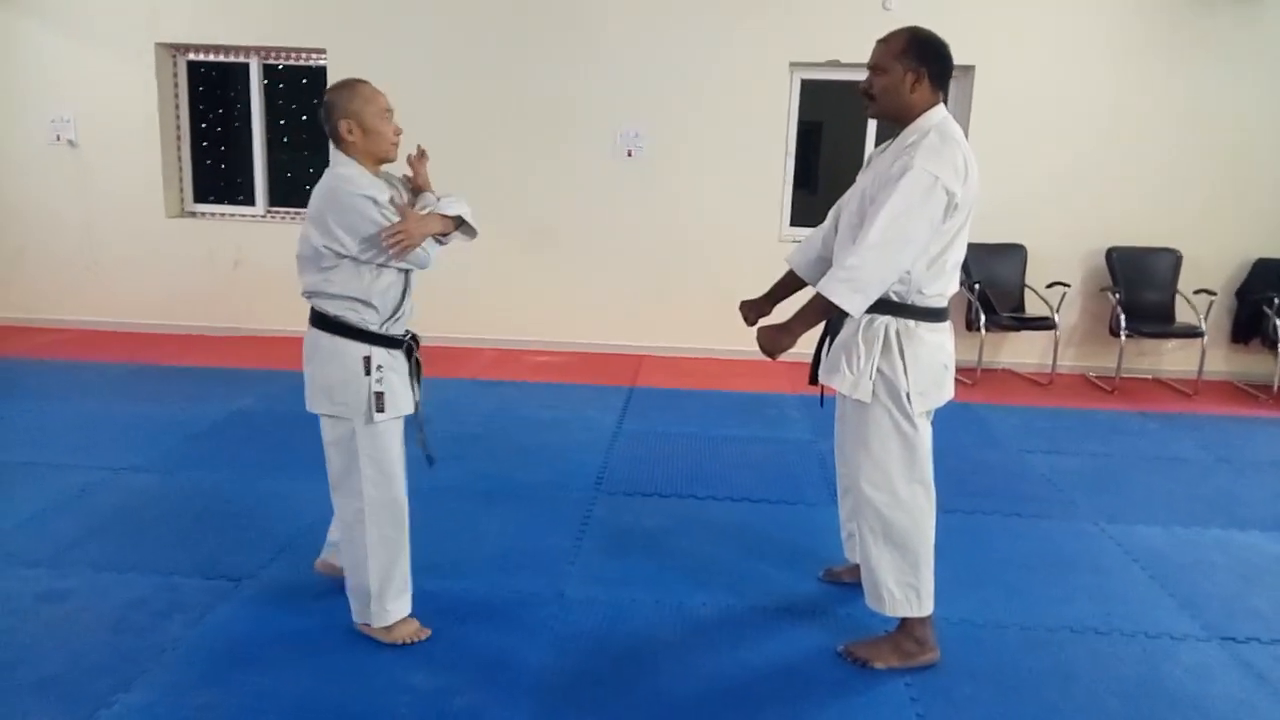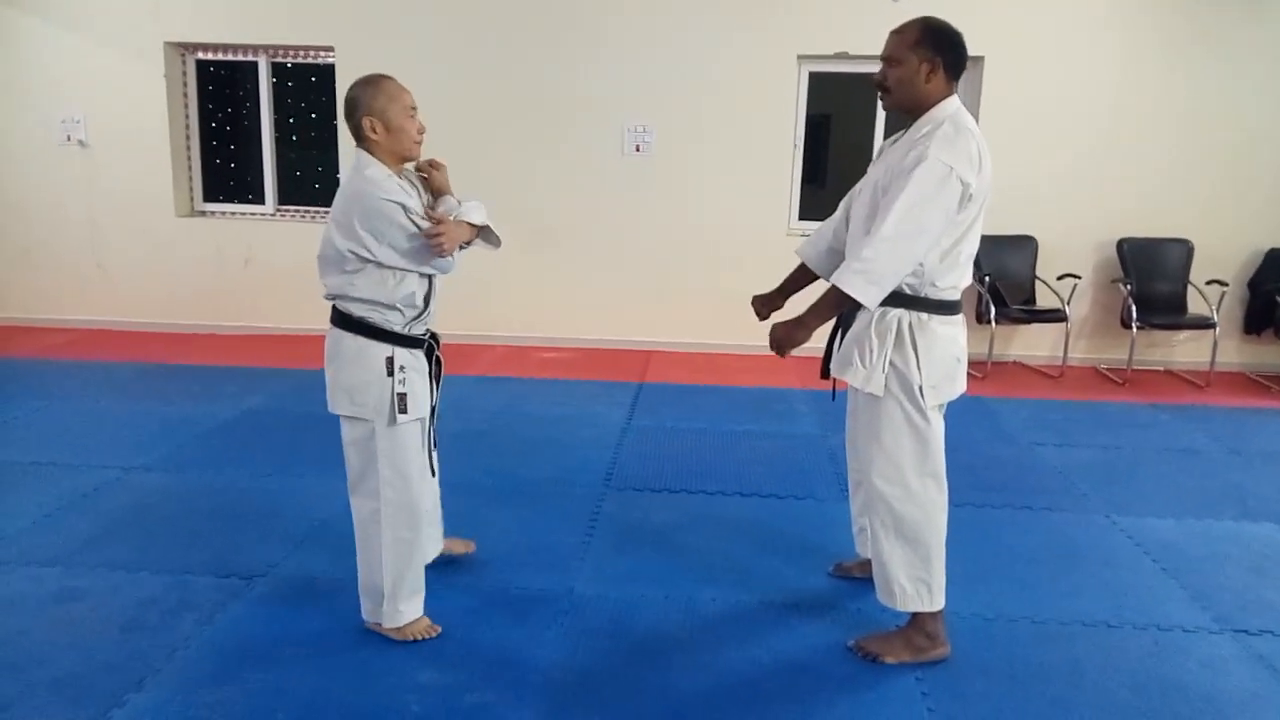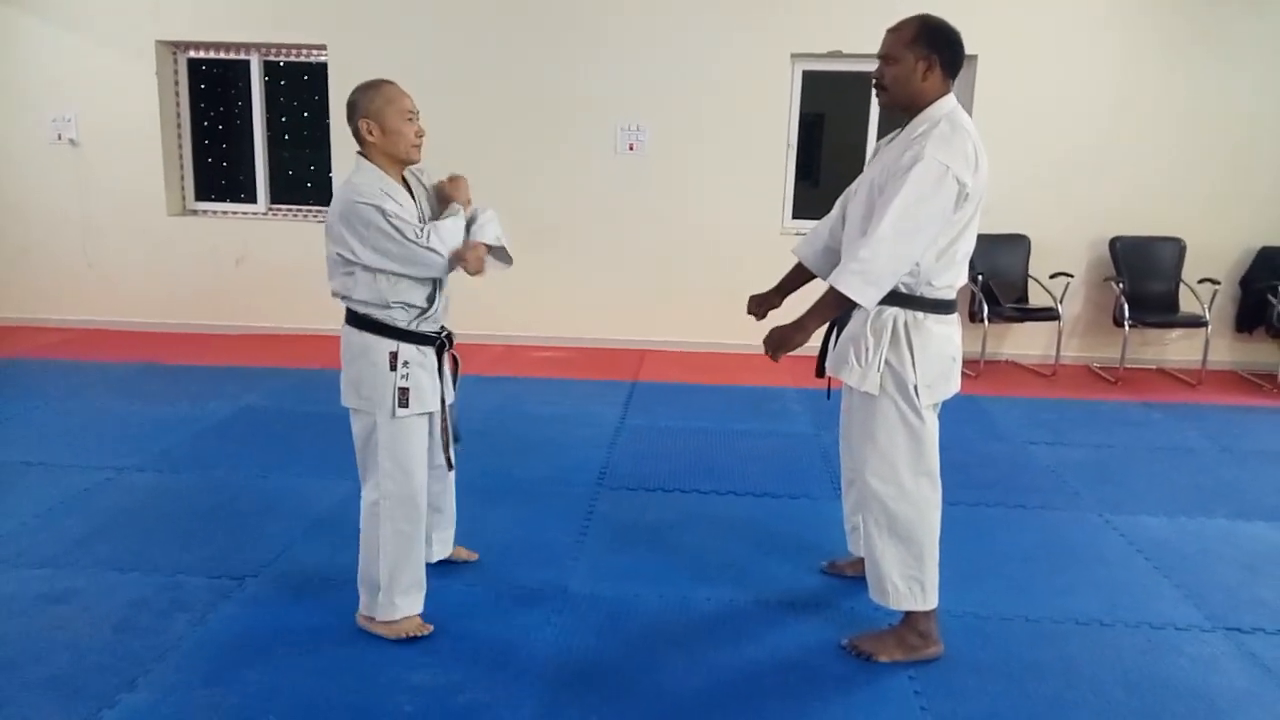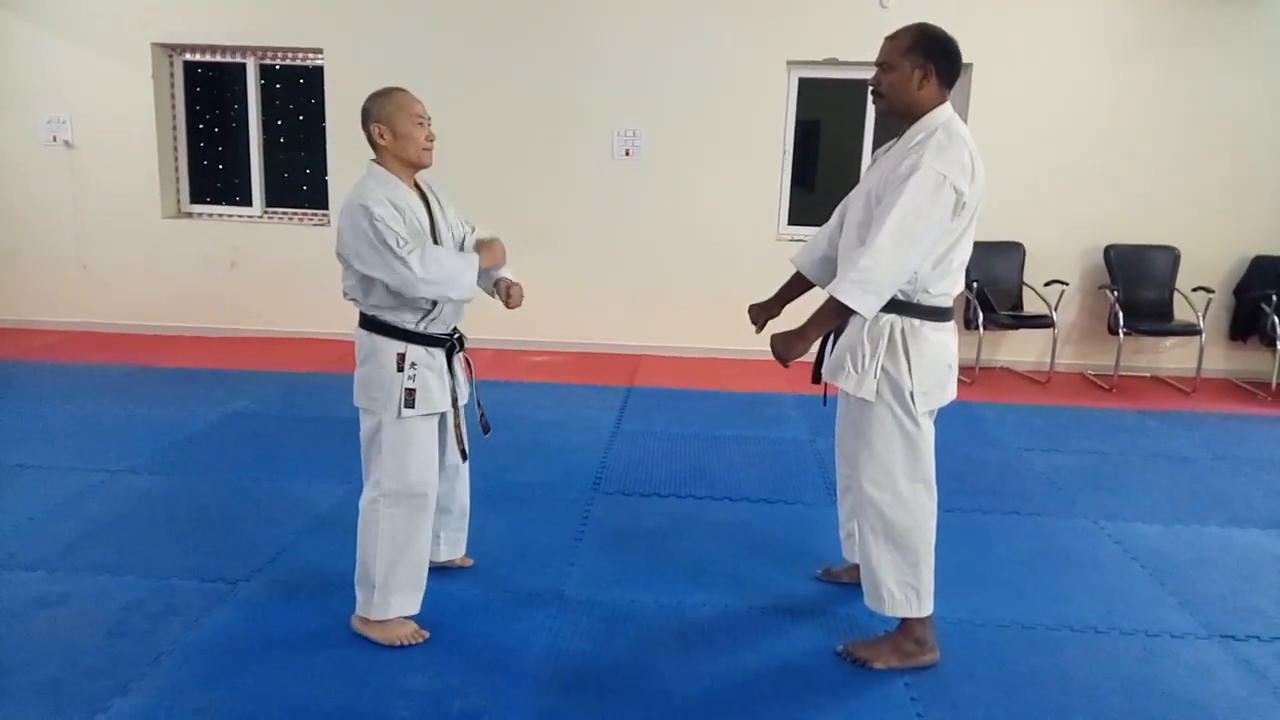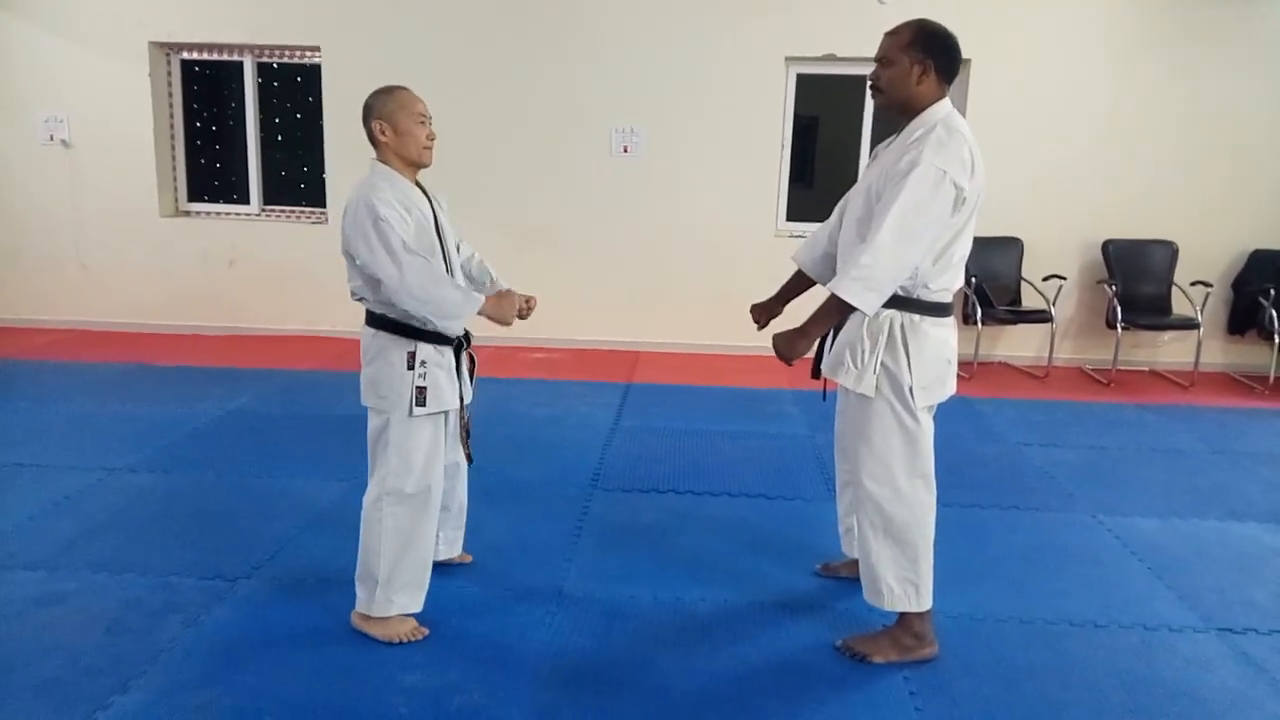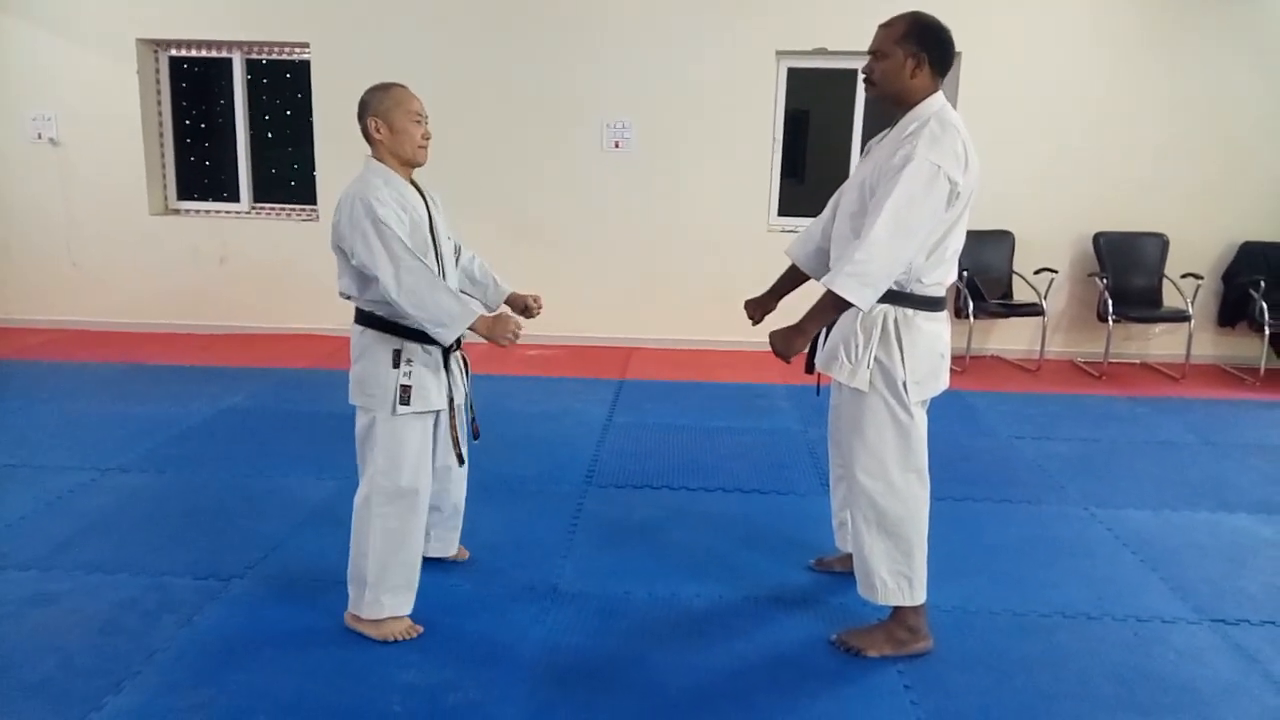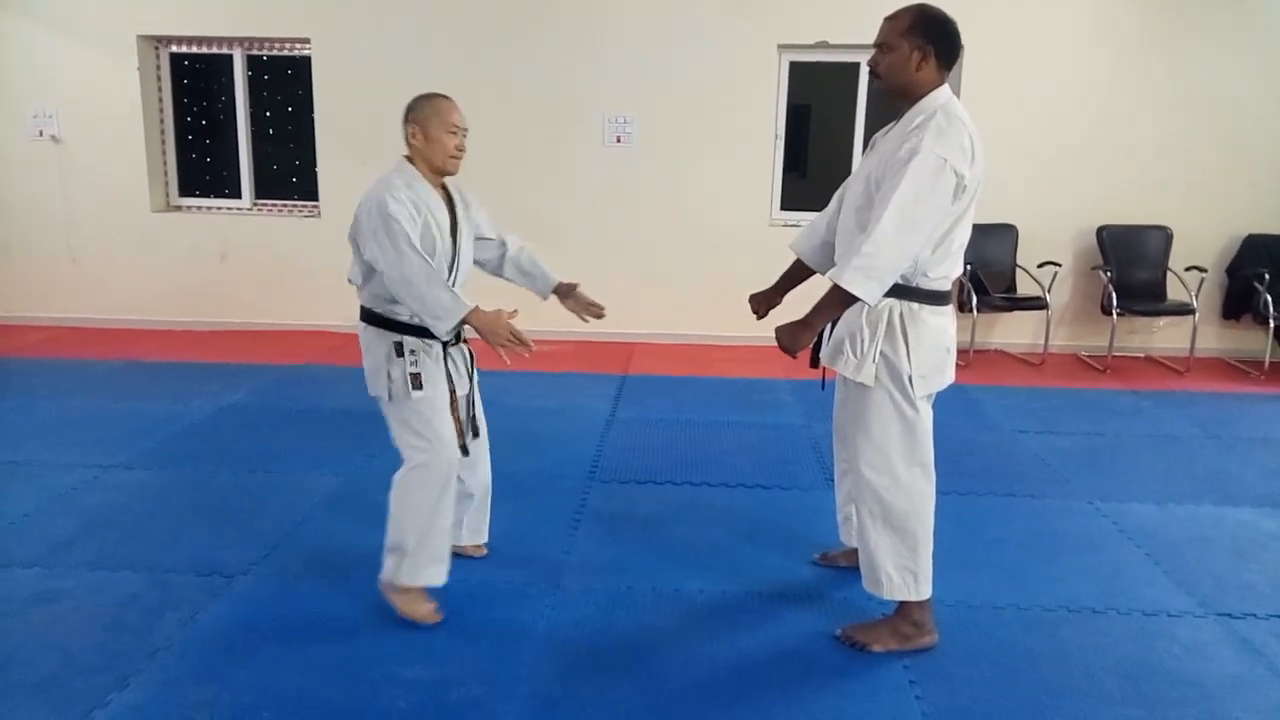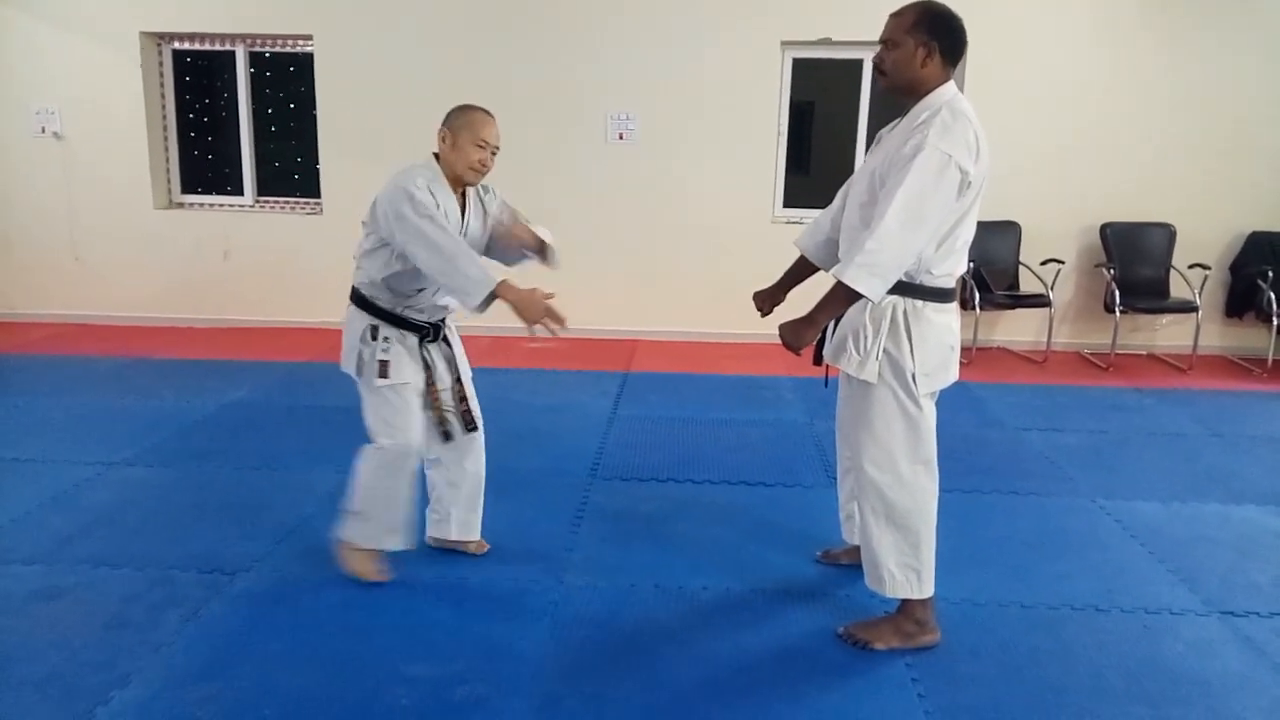
dt=0.3s
person 1, frame 1
left shoulder: (934, 155)
right shoulder: (902, 149)
left elbow: (873, 259)
right elbow: (834, 234)
left wrist: (791, 329)
right wrist: (768, 299)
left hip: (896, 341)
right hip: (873, 334)
left knee: (891, 478)
right knee: (862, 465)
left ankle: (915, 631)
right ankle: (868, 562)
person 1, frame 2
left shoulder: (948, 147)
right shoulder: (912, 141)
left elbow: (886, 252)
right elbow: (844, 227)
left wrist: (804, 324)
right wrist: (780, 293)
left hip: (910, 335)
right hip: (883, 327)
left knee: (904, 473)
right knee: (874, 459)
left ankle: (926, 627)
right ankle: (880, 556)
person 1, frame 3
left shoulder: (944, 146)
right shoulder: (908, 140)
left elbow: (884, 252)
right elbow: (840, 226)
left wrist: (803, 328)
right wrist: (777, 293)
left hip: (904, 334)
right hip: (878, 326)
left knee: (897, 471)
right knee: (868, 458)
left ankle: (920, 625)
right ankle: (872, 555)
person 1, frame 4
left shoulder: (941, 153)
right shoulder: (906, 148)
left elbow: (883, 260)
right elbow: (839, 235)
left wrist: (804, 335)
right wrist: (776, 301)
left hip: (901, 341)
right hip: (875, 334)
left knee: (893, 479)
right knee: (862, 465)
left ankle: (915, 631)
right ankle: (868, 562)
person 1, frame 5
left shoulder: (940, 149)
right shoulder: (906, 143)
left elbow: (883, 257)
right elbow: (839, 232)
left wrist: (807, 333)
right wrist: (778, 301)
left hip: (900, 337)
right hip: (874, 330)
left knee: (892, 473)
right knee: (861, 460)
left ankle: (914, 626)
right ankle: (867, 556)
person 1, frame 6
left shoulder: (934, 142)
right shoulder: (898, 137)
left elbow: (878, 252)
right elbow: (832, 226)
left wrist: (803, 330)
right wrist: (772, 296)
left hip: (893, 331)
right hip: (866, 324)
left knee: (886, 468)
right knee: (856, 455)
left ankle: (908, 620)
right ankle: (861, 551)
person 1, frame 7
left shoulder: (940, 136)
right shoulder: (904, 131)
left elbow: (887, 246)
right elbow: (838, 220)
left wrist: (810, 324)
right wrist: (777, 291)
left hip: (900, 325)
right hip: (873, 318)
left knee: (891, 462)
right knee: (860, 449)
left ankle: (914, 615)
right ankle: (866, 545)
person 1, frame 8
left shoulder: (945, 132)
right shoulder: (909, 128)
left elbow: (890, 243)
right elbow: (843, 217)
left wrist: (812, 322)
right wrist: (781, 288)
left hip: (902, 323)
right hip: (875, 316)
left knee: (894, 460)
right knee: (863, 446)
left ankle: (916, 614)
right ankle: (868, 543)
person 2, frame 1
left shoulder: (380, 183)
right shoulder: (345, 193)
left elbow: (454, 213)
right elbow: (417, 254)
left wrist: (430, 217)
right wrist: (424, 197)
left hip: (377, 351)
right hip: (353, 357)
left knee: (371, 476)
right knee: (374, 487)
left ankle: (340, 555)
right ankle: (380, 611)
person 2, frame 2
left shoulder: (399, 180)
right shoulder: (370, 195)
left elbow: (465, 212)
right elbow: (436, 255)
left wrist: (460, 226)
right wrist: (443, 200)
left hip: (402, 351)
right hip: (375, 358)
left knee: (418, 460)
right knee: (389, 486)
left ankle: (426, 542)
right ankle: (390, 610)
person 2, frame 3
left shoulder: (412, 183)
right shoulder: (361, 200)
left elbow: (478, 217)
right elbow: (431, 254)
left wrist: (478, 246)
right wrist: (456, 208)
left hip: (421, 349)
right hip: (385, 356)
left knee: (434, 459)
right knee: (397, 481)
left ankle: (434, 543)
right ankle: (383, 607)
person 2, frame 4
left shoulder: (428, 195)
right shoulder: (368, 203)
left elbow: (469, 243)
right elbow: (412, 271)
left wrist: (500, 278)
right wrist: (480, 261)
left hip: (438, 352)
right hip: (397, 358)
left knee: (447, 463)
right knee: (400, 482)
left ankle: (438, 548)
right ankle: (377, 609)
person 2, frame 5
left shoulder: (422, 195)
right shoulder: (374, 201)
left elbow: (460, 259)
right elbow: (411, 279)
left wrist: (503, 294)
right wrist: (482, 306)
left hip: (439, 352)
right hip: (403, 356)
left knee: (447, 461)
right knee: (404, 480)
left ankle: (437, 545)
right ankle: (377, 606)
person 2, frame 6
left shoulder: (418, 193)
right shoulder: (368, 197)
left elbow: (454, 258)
right elbow: (407, 280)
left wrist: (507, 297)
right wrist: (483, 323)
left hip: (434, 349)
right hip: (393, 355)
left knee: (446, 457)
right knee: (396, 479)
left ankle: (437, 541)
right ankle: (371, 606)
person 2, frame 7
left shoulder: (456, 198)
right shoulder: (389, 199)
left elbow: (498, 250)
right elbow: (410, 276)
left wrist: (557, 288)
right wrist: (477, 318)
left hip: (444, 345)
right hip: (399, 348)
left knee: (468, 446)
right knee: (432, 457)
left ankle: (455, 531)
right ankle: (405, 577)
person 2, frame 8
left shoulder: (480, 198)
right shoulder: (410, 190)
left elbow: (504, 243)
right elbow: (450, 255)
left wrist: (527, 239)
right wrist: (511, 295)
left hip: (434, 333)
right hip: (383, 332)
left knee: (461, 431)
right knee: (399, 440)
left ankle: (451, 528)
right ankle: (359, 538)
